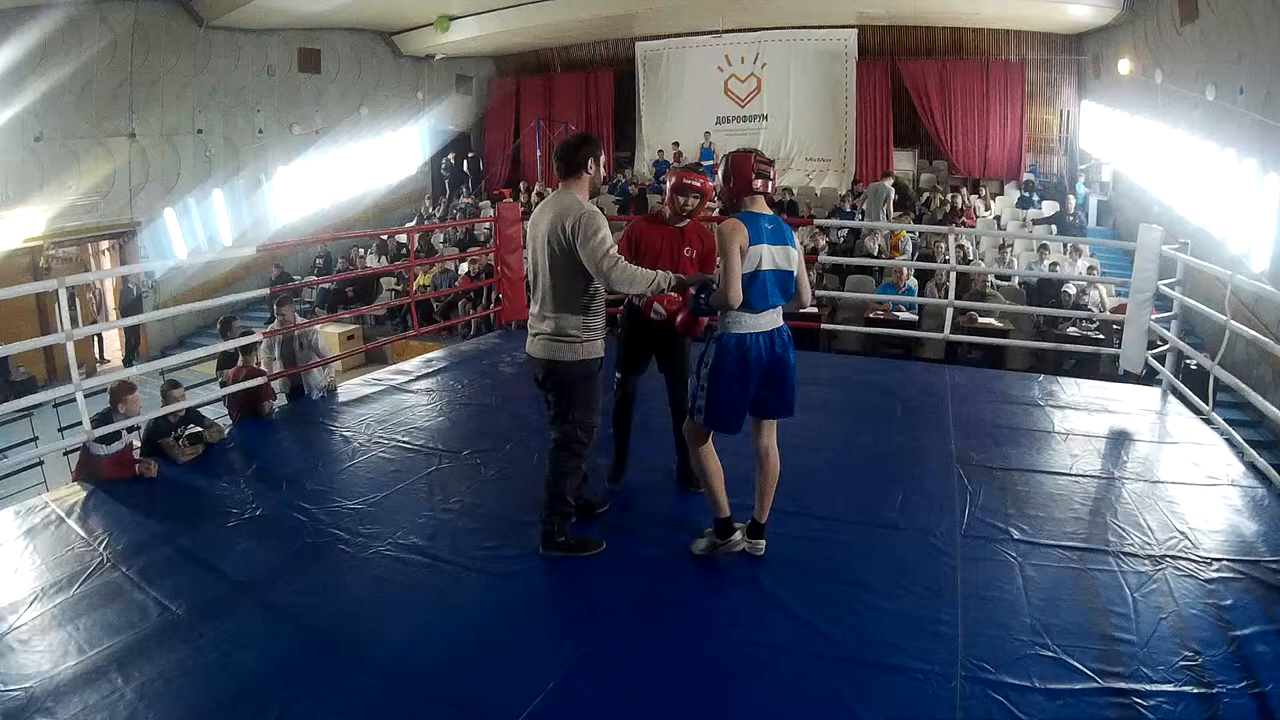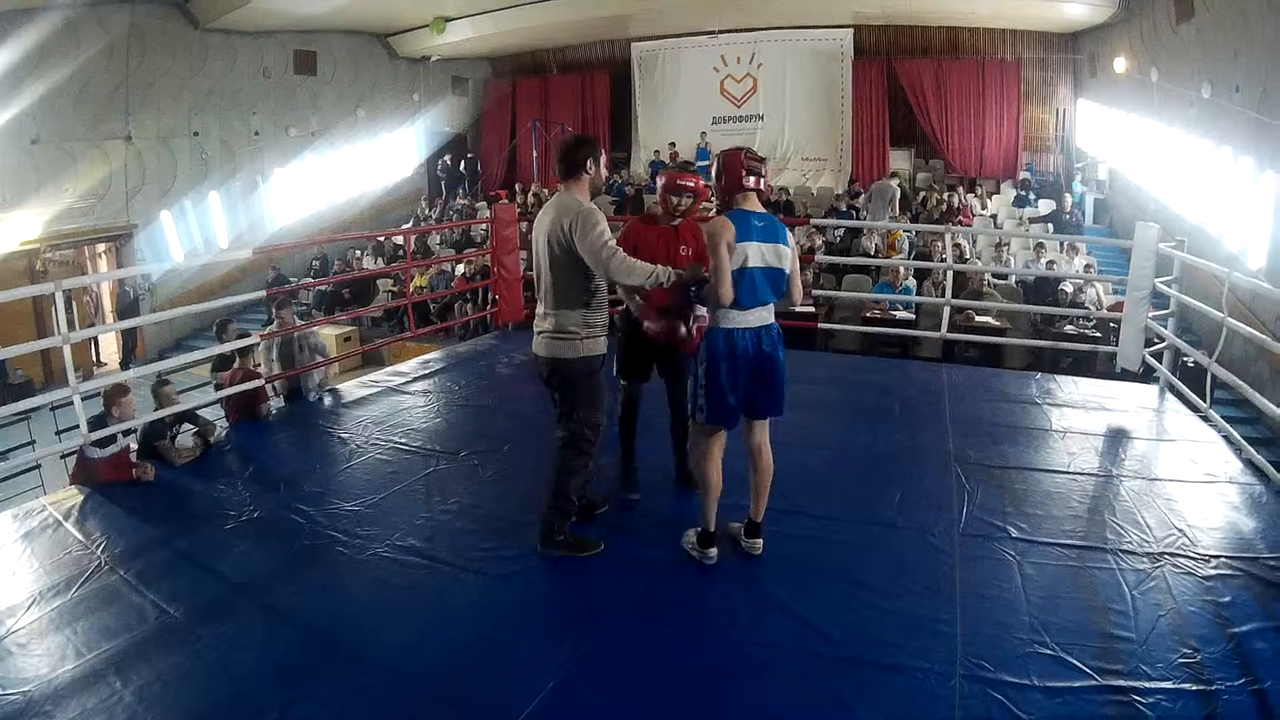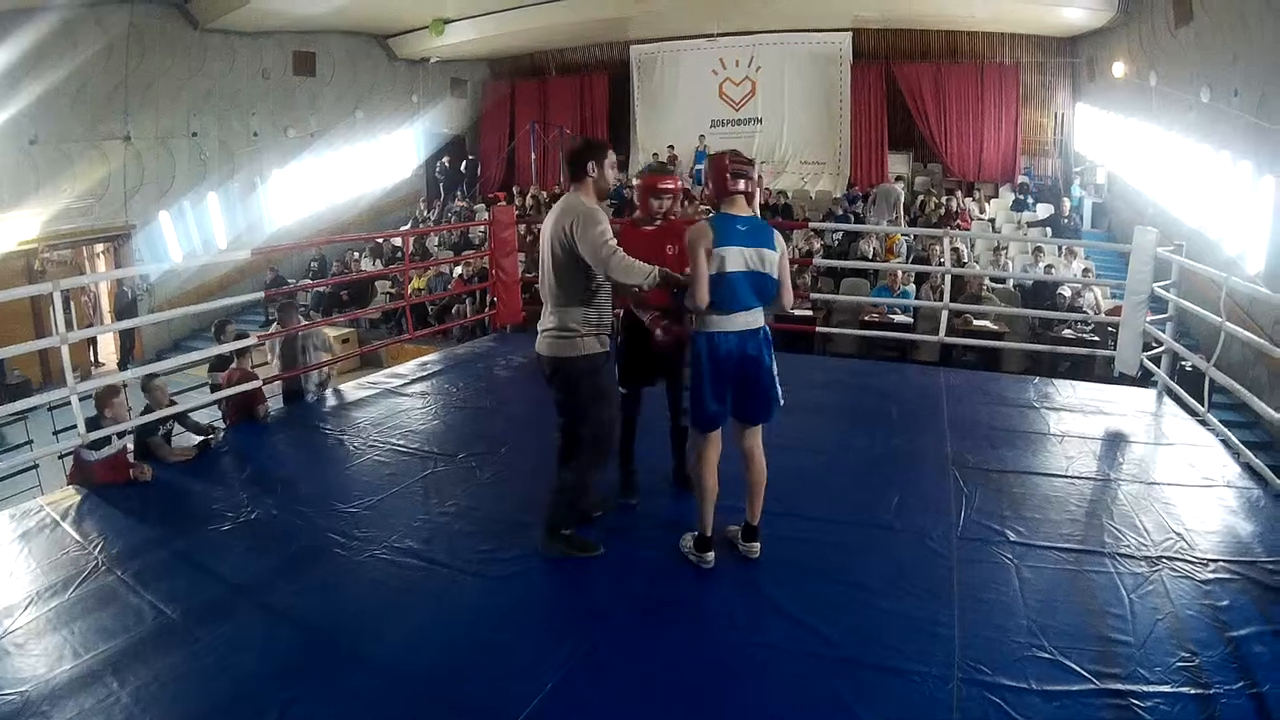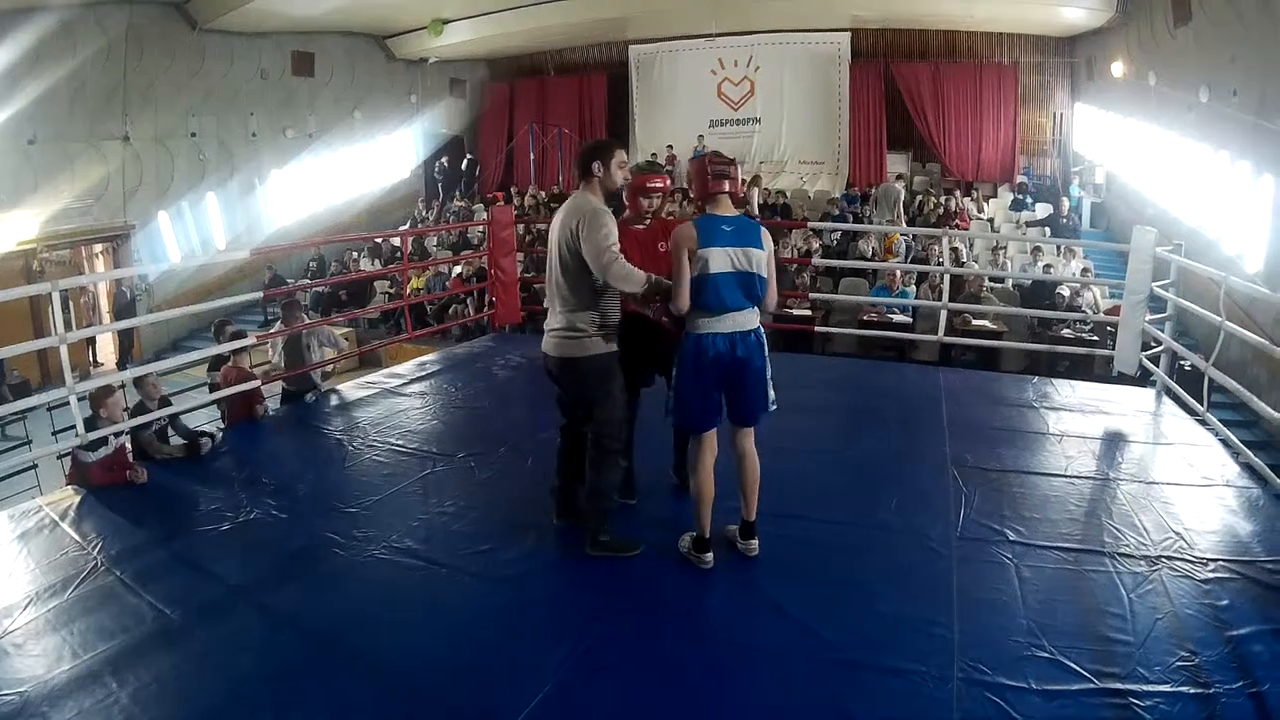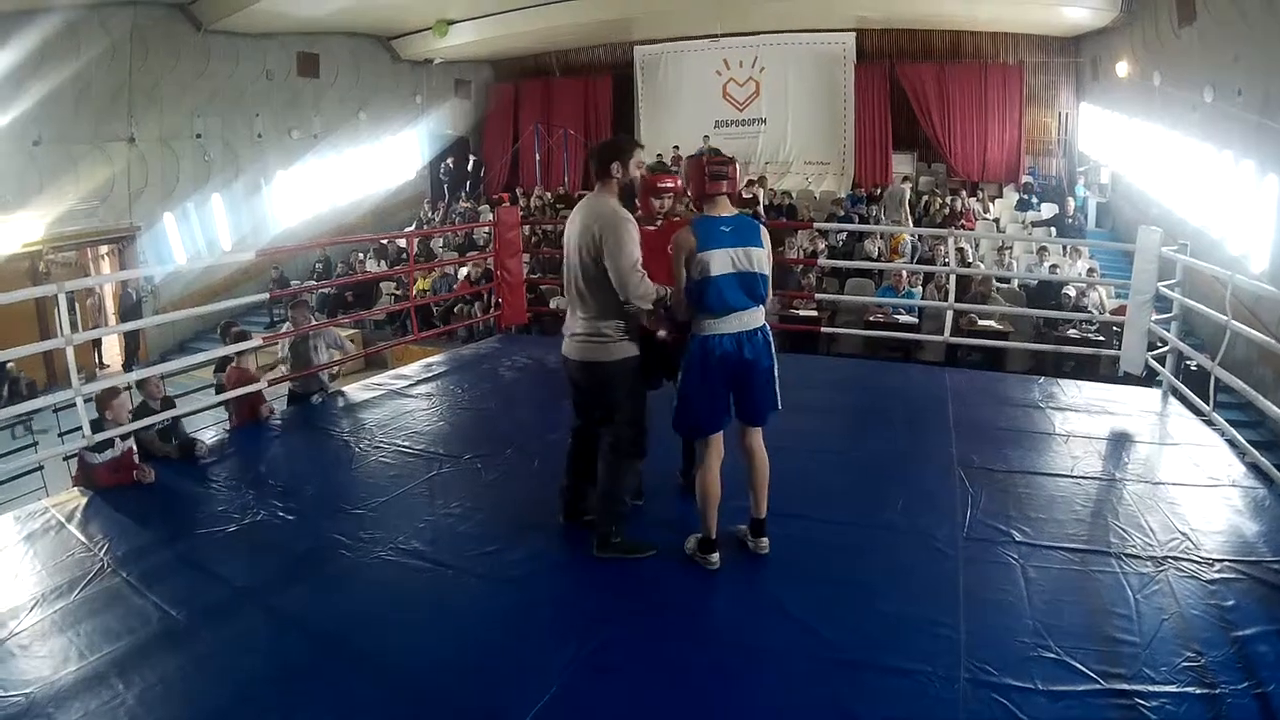
dt=0.2s
person 1, frame 1
left shoulder: (542, 210)
right shoulder: (583, 215)
right elbow: (616, 274)
right wrist: (673, 280)
left hip: (544, 342)
right hip: (572, 348)
left knee: (571, 431)
right knee: (572, 438)
left ankle: (574, 498)
right ankle: (554, 532)
person 1, frame 2
left shoulder: (549, 210)
right shoulder: (583, 214)
right elbow: (617, 266)
right wrist: (672, 276)
left hip: (551, 341)
right hip: (577, 347)
left knee: (574, 431)
right knee: (580, 438)
left ankle: (575, 499)
right ankle: (555, 531)
person 1, frame 3
left shoulder: (559, 211)
right shoulder: (586, 214)
right elbow: (614, 265)
left wrist: (643, 285)
right wrist: (668, 278)
left hip: (555, 341)
right hip: (582, 346)
left knee: (574, 429)
right knee: (600, 436)
left ankle: (570, 507)
right ankle: (562, 526)
person 1, frame 4
left shoulder: (568, 210)
right shoulder: (594, 215)
right elbow: (615, 272)
left wrist: (642, 285)
right wrist: (661, 285)
left hip: (560, 342)
right hip: (590, 347)
left knee: (575, 428)
right knee: (608, 439)
left ankle: (567, 504)
right ankle: (598, 532)
person 1, frame 5
left shoulder: (581, 211)
right shoulder: (617, 220)
right elbow: (633, 288)
left wrist: (653, 292)
right wrist: (669, 295)
left hip: (578, 345)
right hip: (612, 351)
left knee: (587, 430)
right knee: (625, 442)
left ankle: (574, 506)
right ankle: (608, 534)
person 2, frame 1
left shoulder: (732, 229)
right shoulder: (787, 231)
left elbow: (731, 297)
right elbow: (803, 299)
left wrist: (705, 297)
left hip: (737, 343)
right hip: (776, 340)
left knee: (698, 434)
right knee: (766, 440)
left ankle: (725, 526)
right ankle: (757, 530)
person 2, frame 2
left shoulder: (721, 226)
right shoulder: (782, 231)
left elbow: (721, 296)
right elbow: (795, 297)
left hip: (726, 339)
right hip: (766, 337)
left knee: (711, 441)
right knee: (758, 437)
left ankle: (707, 538)
right ankle: (753, 530)
person 2, frame 3
left shoulder: (702, 232)
right shoulder: (773, 236)
left elbow: (698, 301)
right elbow: (785, 303)
left wrist: (684, 294)
left hip: (714, 343)
right hip: (755, 341)
left knee: (709, 445)
right knee: (752, 441)
left ankle: (704, 543)
right ankle: (751, 533)
person 2, frame 4
left shoulder: (687, 234)
right shoulder: (760, 233)
left elbow: (681, 306)
right elbow: (769, 302)
left wrist: (675, 302)
left hip: (704, 345)
right hip: (748, 341)
left knee: (704, 447)
right knee: (745, 440)
left ankle: (702, 543)
right ankle: (749, 531)
person 2, frame 5
left shoulder: (687, 237)
right shoulder: (758, 230)
left elbow: (681, 310)
right elbow: (766, 296)
left wrist: (700, 310)
left hip: (709, 346)
right hip: (754, 340)
left knee: (711, 449)
right knee: (753, 438)
left ankle: (708, 545)
right ankle: (759, 530)
person 3, frame 1
left shoulder: (703, 237)
right shoulder: (640, 227)
right wrist: (644, 300)
left hip: (675, 322)
right hip: (638, 318)
left knee: (680, 396)
right knee: (625, 392)
left ankle: (684, 465)
right ankle: (619, 462)
person 3, frame 2
left shoulder: (698, 234)
right shoulder: (636, 229)
left wrist: (690, 321)
right wrist: (642, 312)
left hip: (675, 322)
right hip: (637, 321)
left knee: (680, 398)
right knee: (630, 398)
left ankle: (682, 465)
right ankle: (628, 469)
person 3, frame 3
left shoulder: (679, 232)
right shoulder: (622, 235)
left wrist: (685, 318)
right wrist: (650, 319)
left hip: (673, 325)
right hip: (636, 326)
left knee: (680, 399)
right knee: (629, 403)
left ankle: (680, 468)
right ankle: (626, 474)
person 3, frame 4
left shoulder: (671, 229)
right shoulder: (616, 235)
right wrist: (654, 310)
left hip: (672, 323)
right hip: (634, 326)
right knee: (629, 403)
left ankle: (681, 467)
right ankle: (626, 475)
person 3, frame 5
left shoulder: (682, 232)
right shoulder: (626, 234)
left elbow: (695, 276)
right elbow: (625, 288)
left wrist: (688, 316)
right wrist: (652, 322)
left hip: (680, 327)
right hip: (643, 329)
left knee: (690, 400)
right knee: (636, 404)
left ankle: (688, 469)
right ankle: (633, 476)
